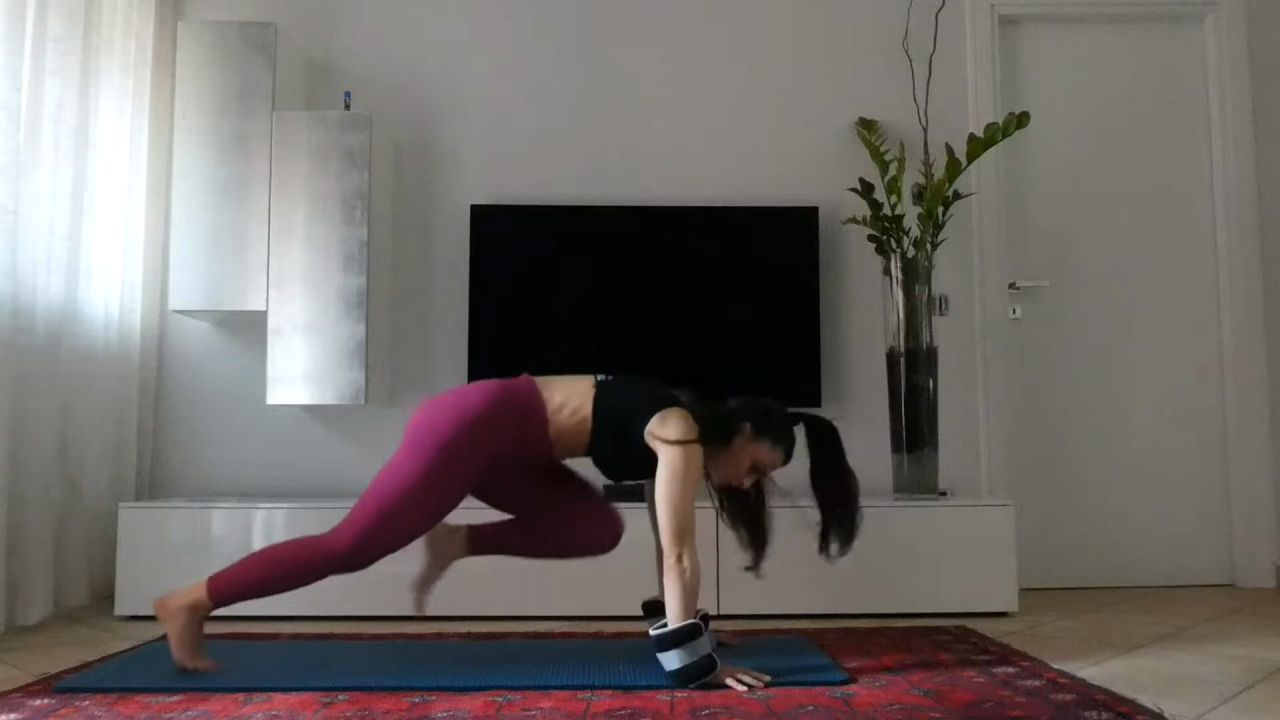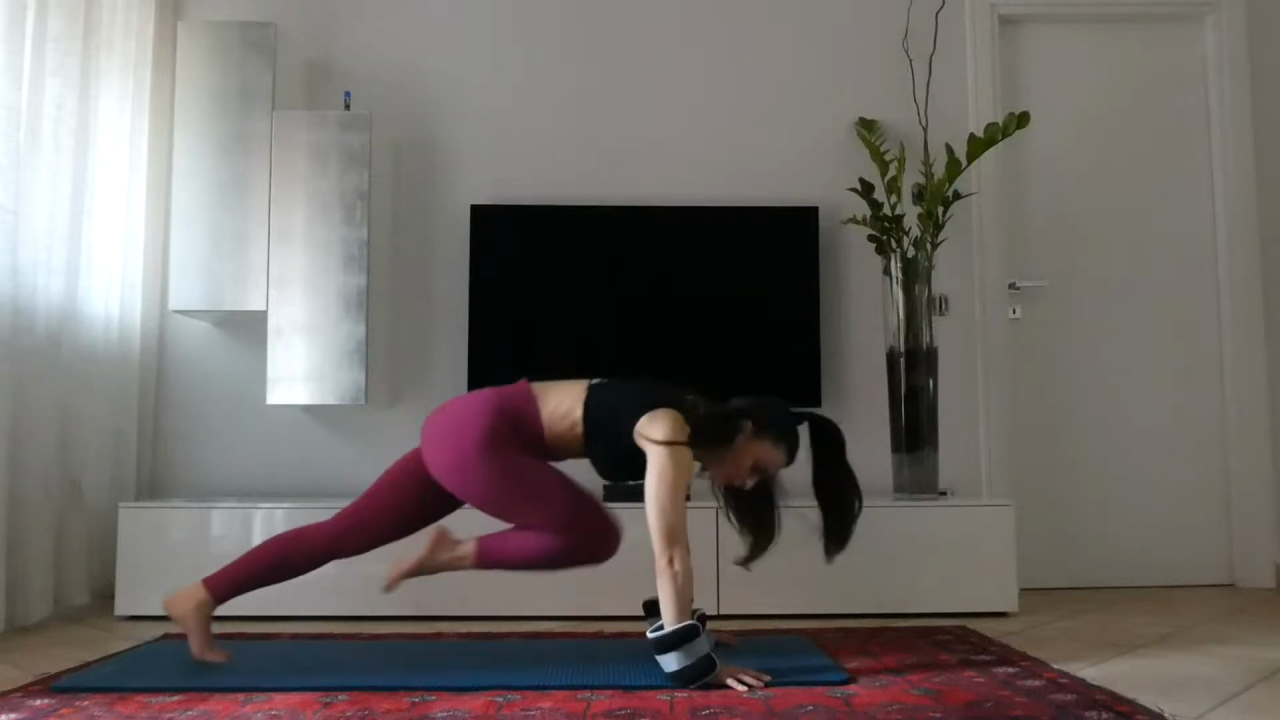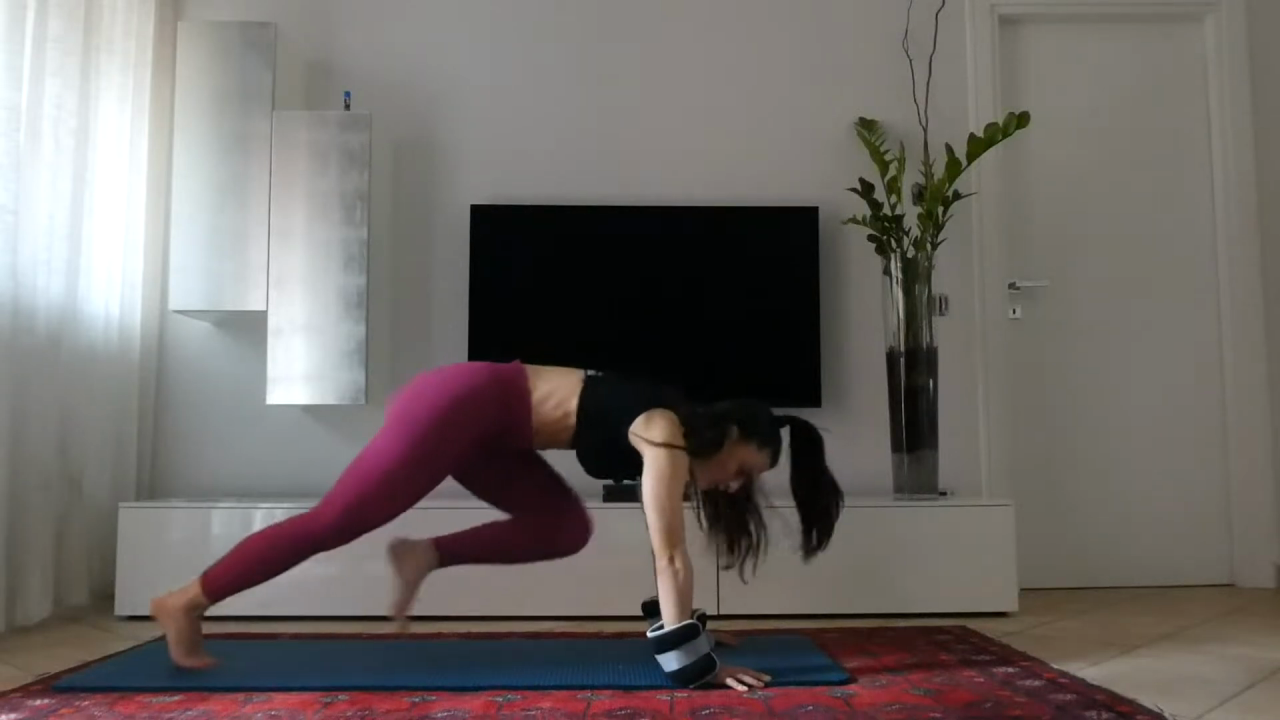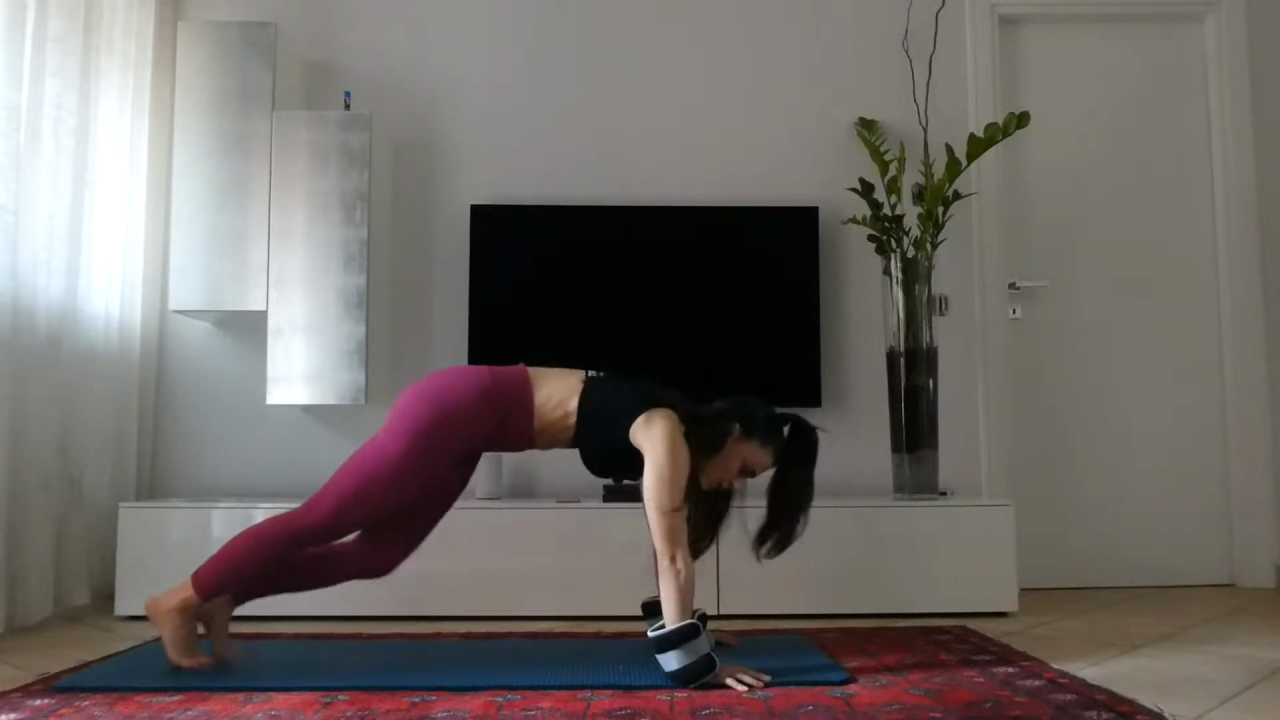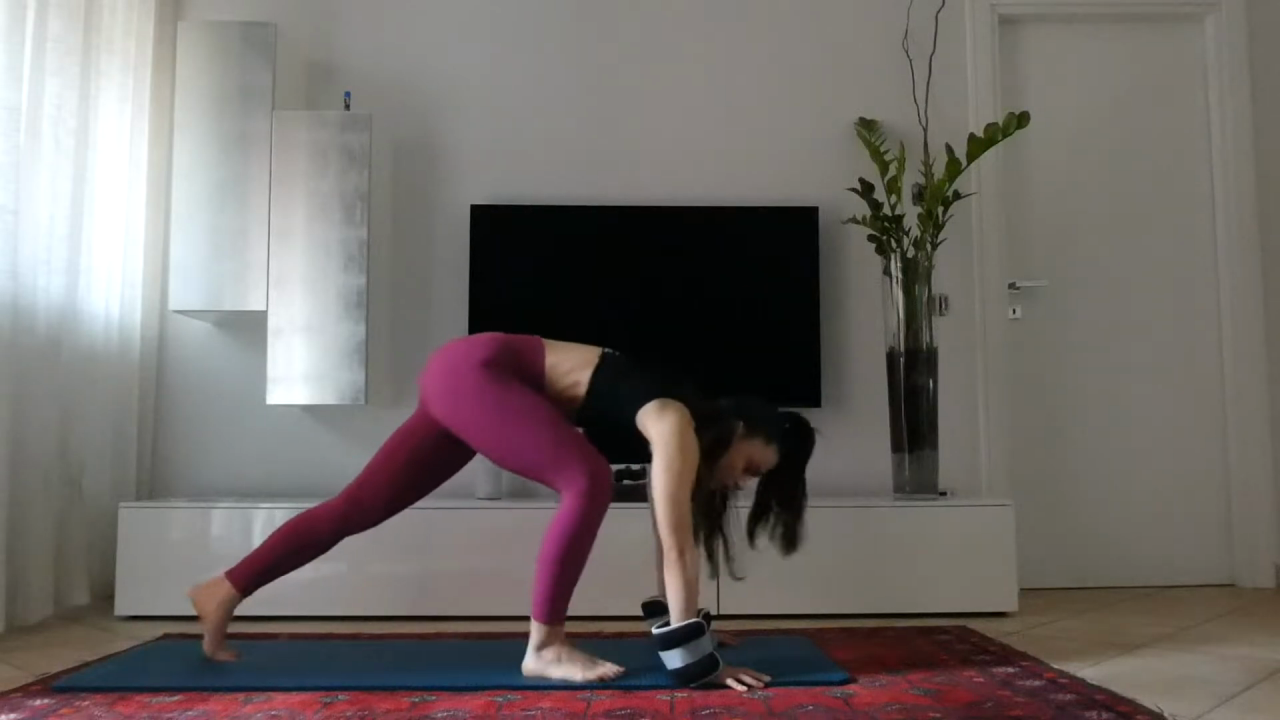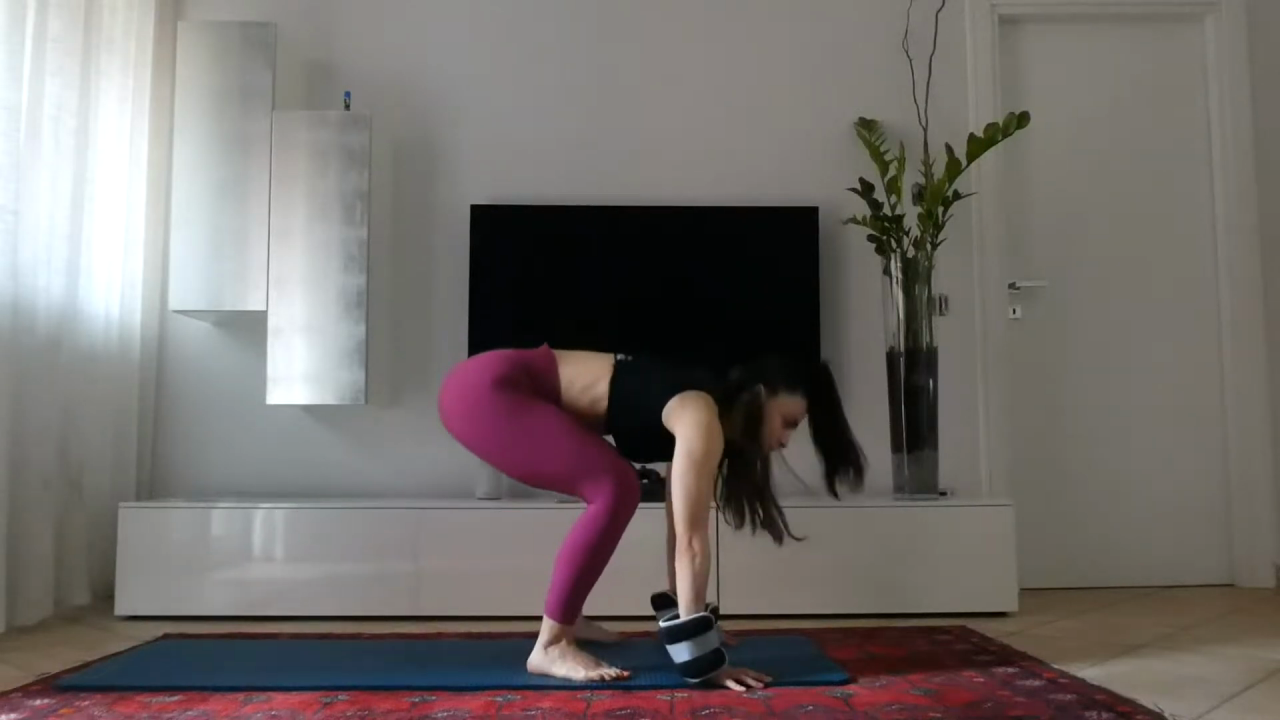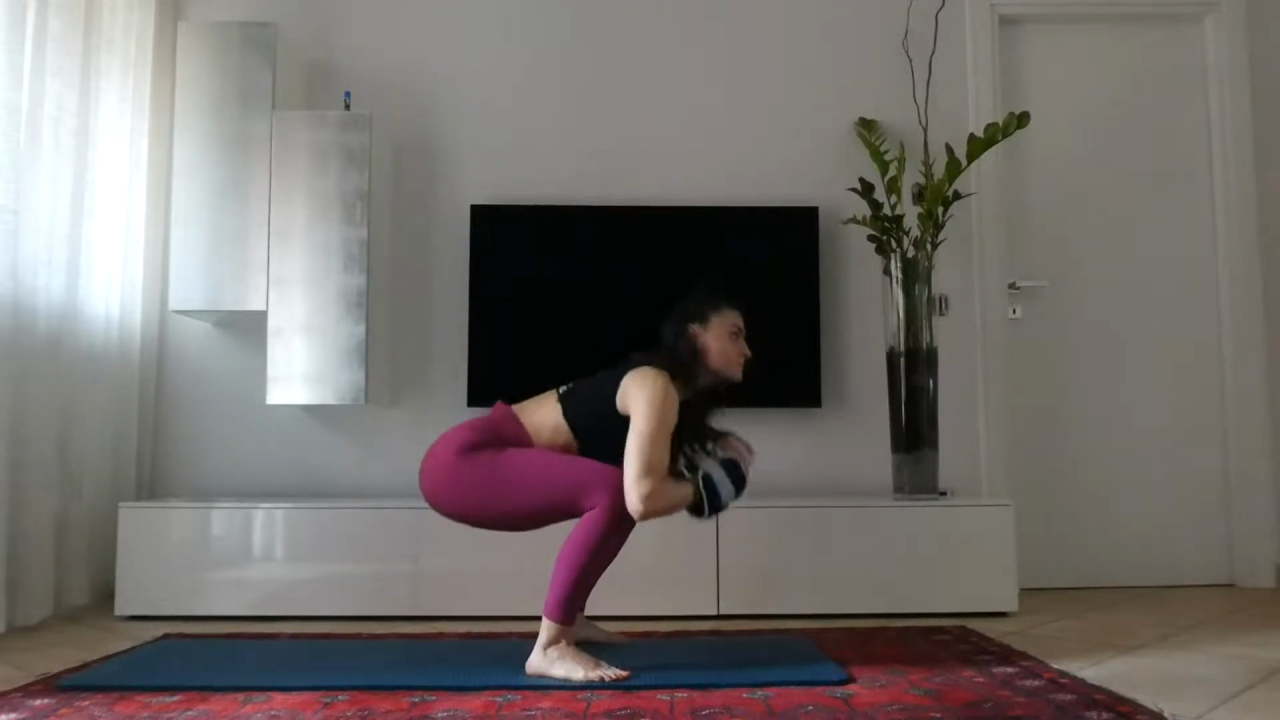
dt=0.5s
person 1, frame 1
left shoulder: (682, 435)
right shoulder: (684, 433)
left elbow: (674, 554)
right elbow: (678, 555)
left wrist: (686, 640)
right wrist: (691, 659)
left hip: (492, 441)
right hip: (473, 425)
left knee: (597, 528)
right knee: (347, 546)
left ankle: (456, 543)
right ankle: (188, 603)
person 1, frame 2
left shoulder: (687, 432)
right shoulder: (674, 433)
left elbow: (668, 555)
right elbow: (670, 554)
left wrist: (686, 638)
right wrist: (691, 659)
left hip: (476, 431)
right hip: (475, 434)
left knee: (347, 531)
right knee: (592, 537)
left ankle: (200, 598)
right ankle: (460, 553)
person 1, frame 3
left shoulder: (673, 433)
right shoulder: (669, 433)
left elbow: (670, 557)
right elbow: (669, 557)
left wrist: (691, 635)
right wrist: (691, 657)
left hip: (476, 419)
right hip: (458, 404)
left knee: (566, 528)
right knee: (329, 523)
left ankle: (429, 555)
right ankle: (182, 604)
person 1, frame 4
left shoulder: (677, 438)
right shoulder: (670, 433)
left elbow: (673, 552)
right elbow: (671, 557)
left wrist: (687, 641)
right wrist: (692, 660)
left hip: (468, 419)
right hip: (459, 407)
left knee: (374, 554)
right knee: (322, 518)
left ankle: (226, 595)
right ankle: (180, 602)
person 1, frame 5
left shoulder: (676, 435)
right shoulder: (678, 429)
left elbow: (676, 544)
right elbow: (675, 551)
left wrist: (687, 642)
right wrist: (697, 661)
left hip: (471, 375)
right hip: (473, 368)
left knee: (354, 509)
right knee: (588, 483)
left ankle: (223, 592)
right ankle: (543, 648)
person 1, frame 6
left shoulder: (701, 419)
right shoulder: (702, 420)
left elbow: (681, 536)
right elbow: (691, 540)
left wrist: (679, 620)
right wrist: (702, 656)
left hip: (512, 384)
right hip: (485, 386)
left knee: (609, 488)
right knee: (614, 491)
left ankle: (563, 615)
right ankle: (550, 645)
person 1, frame 7
left shoulder: (676, 389)
right shoulder: (656, 387)
left elbow: (647, 481)
right elbow: (643, 498)
left wrist: (712, 452)
right wrist: (709, 484)
left hip: (483, 456)
right hip: (460, 463)
left knee: (616, 495)
right knee: (612, 495)
left ankle: (565, 617)
right ankle: (549, 647)
